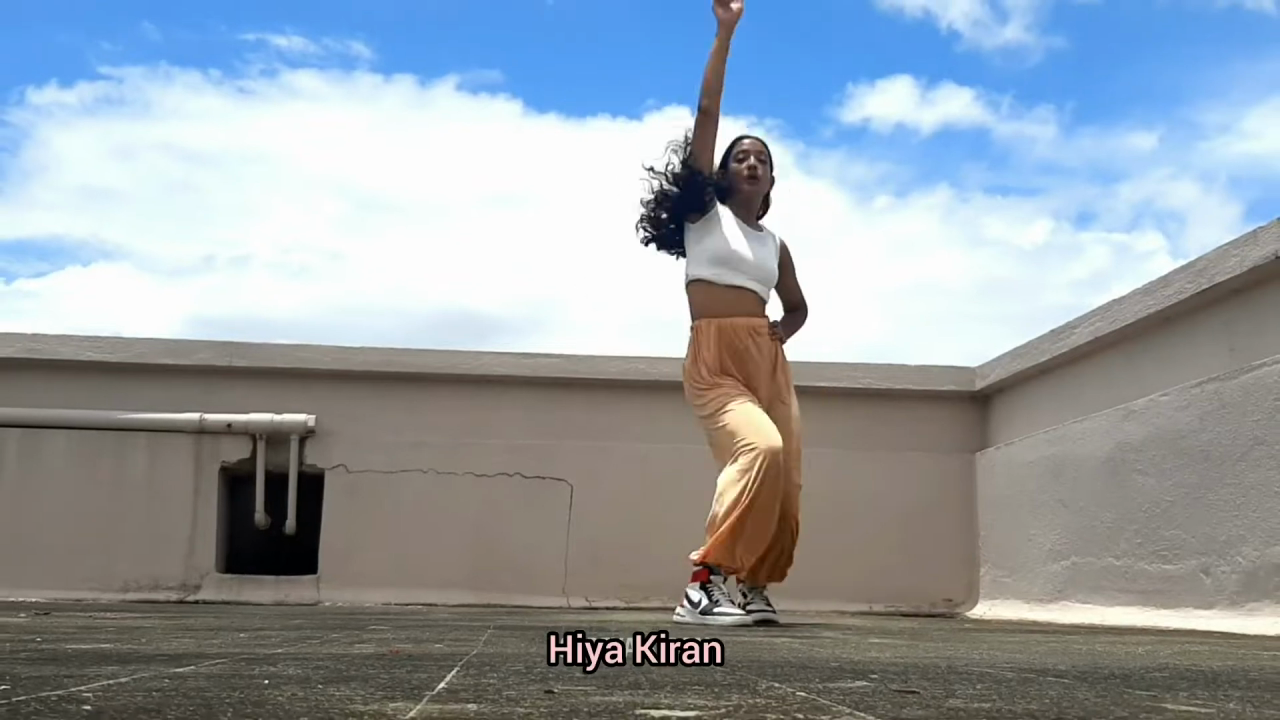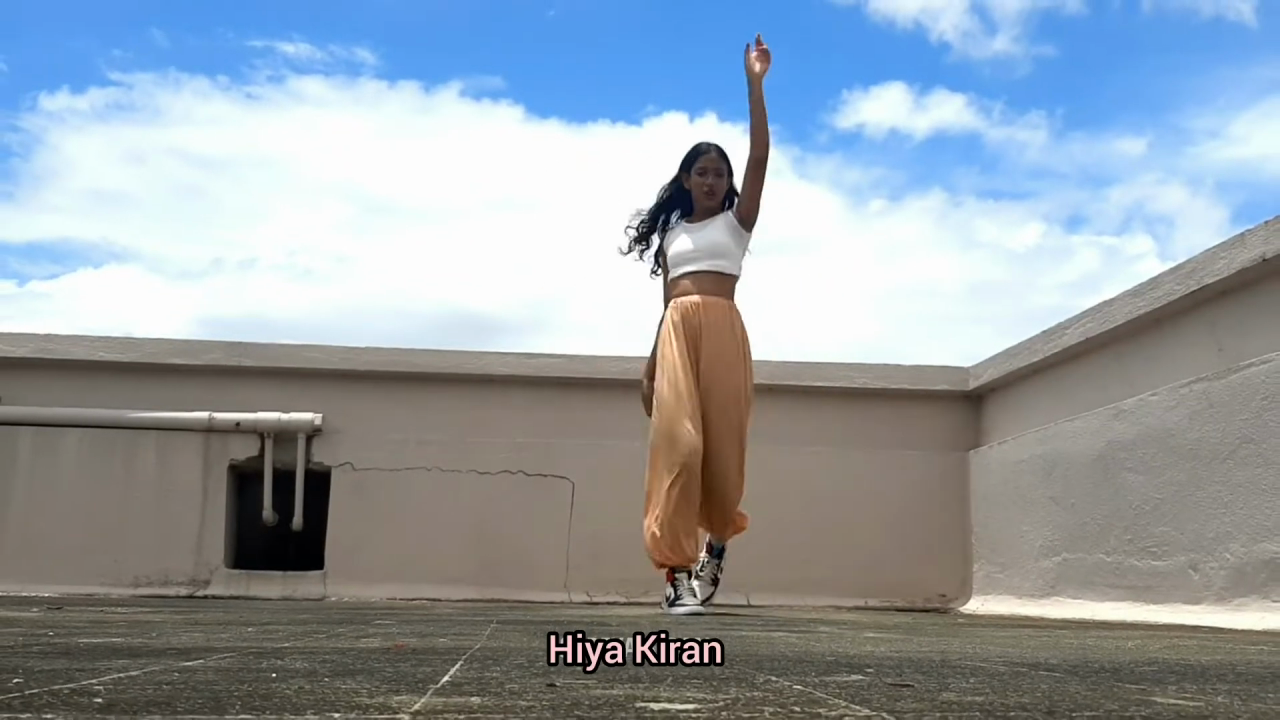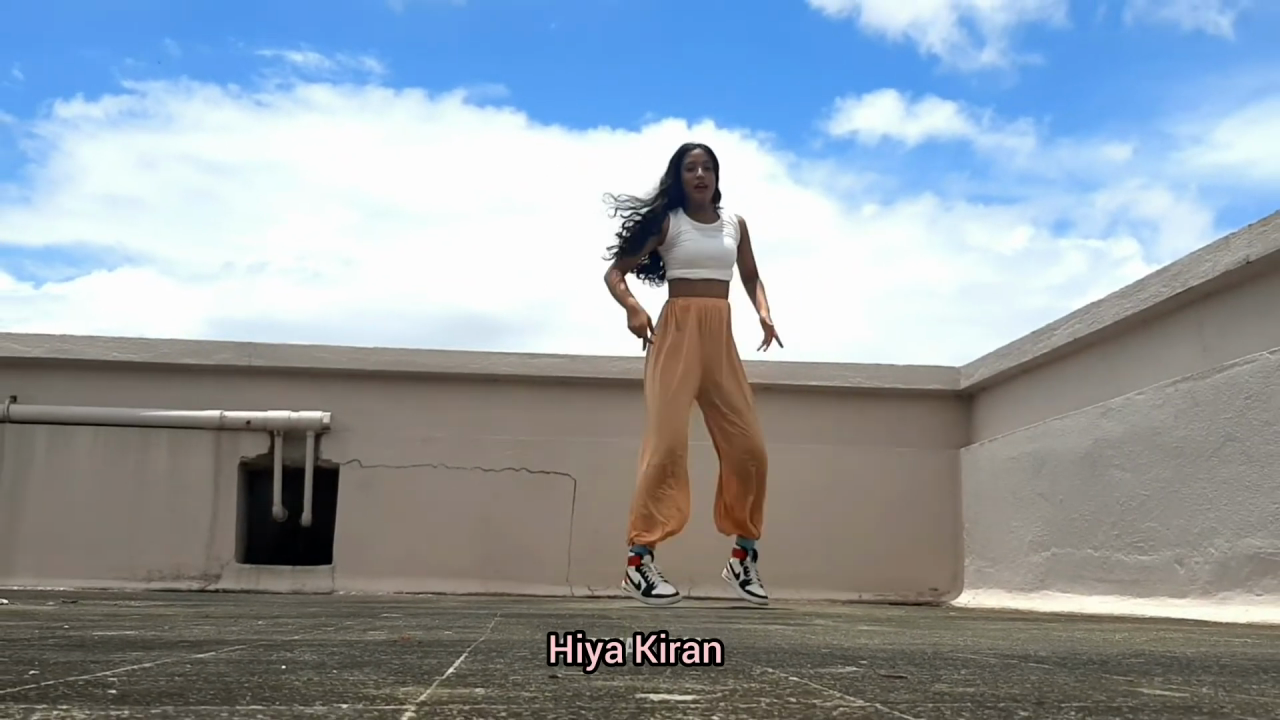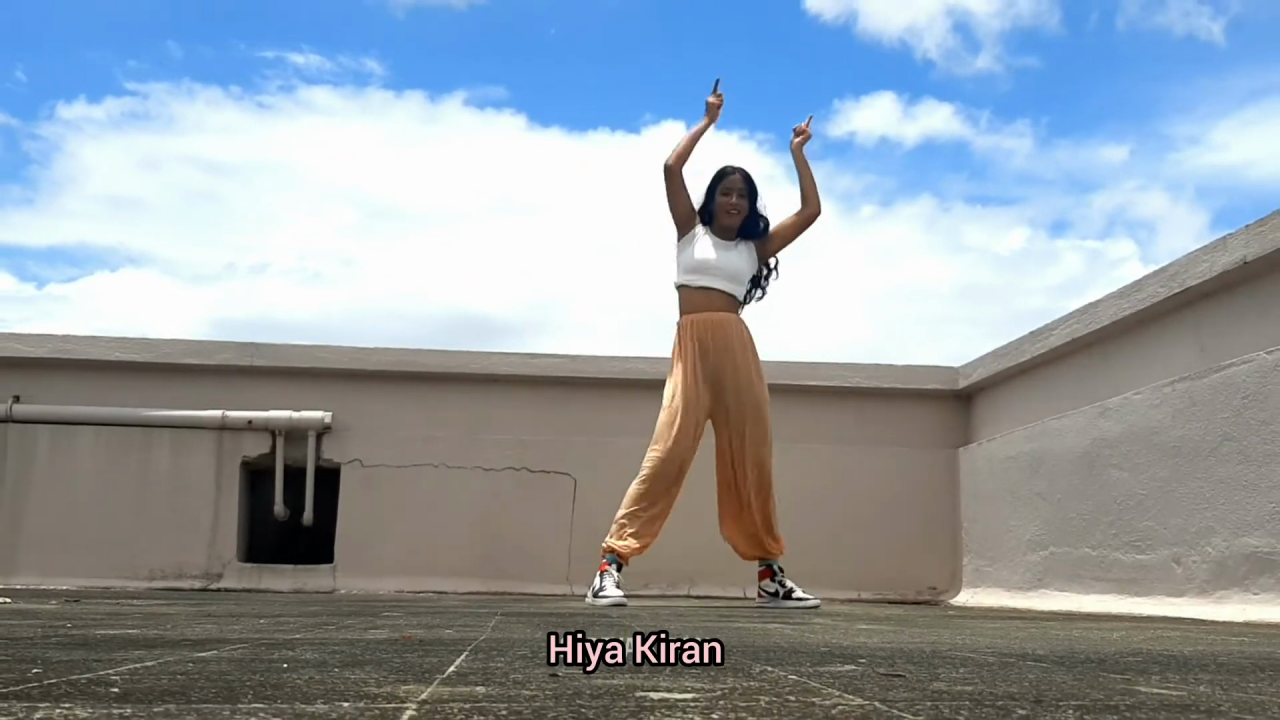
dt=1s
person 1, frame 1
left shoulder: (776, 244)
right shoulder: (705, 205)
left elbow: (798, 309)
right elbow: (707, 111)
left wrist: (775, 337)
left hip: (763, 358)
right hip: (713, 360)
left knee: (782, 487)
right knee: (760, 450)
left ankle: (751, 583)
right ankle: (703, 582)
person 1, frame 2
left shoulder: (739, 219)
right shoulder: (670, 232)
left elbow: (760, 155)
left wrist: (754, 86)
right wrist: (649, 371)
left hip: (726, 333)
right hip: (675, 334)
left knee: (725, 447)
right knee: (680, 447)
left ankle: (716, 548)
right ankle: (677, 569)
person 1, frame 3
left shoulder: (735, 224)
right shoulder: (666, 223)
left elbow: (751, 277)
right elbow: (614, 272)
left wrist: (764, 313)
right wrist: (632, 306)
left hip: (721, 337)
right hip: (677, 331)
left knee: (748, 447)
right knee: (667, 442)
left ankle: (744, 556)
right ankle: (640, 557)
person 1, frame 4
left shoulder: (755, 248)
right shoulder: (690, 229)
left elbow: (811, 211)
right elbow: (671, 168)
left wrist: (798, 153)
right wrist: (707, 121)
left hip: (739, 351)
right hip: (692, 347)
left knee: (751, 463)
right knee: (666, 457)
left ankle: (770, 573)
right ankle: (611, 563)
